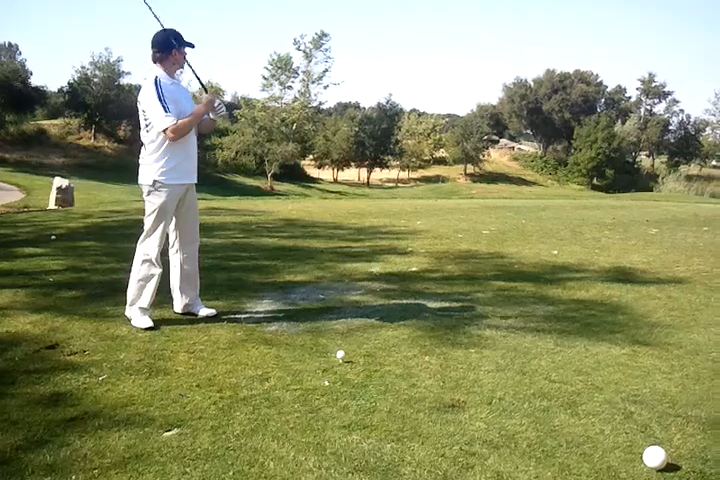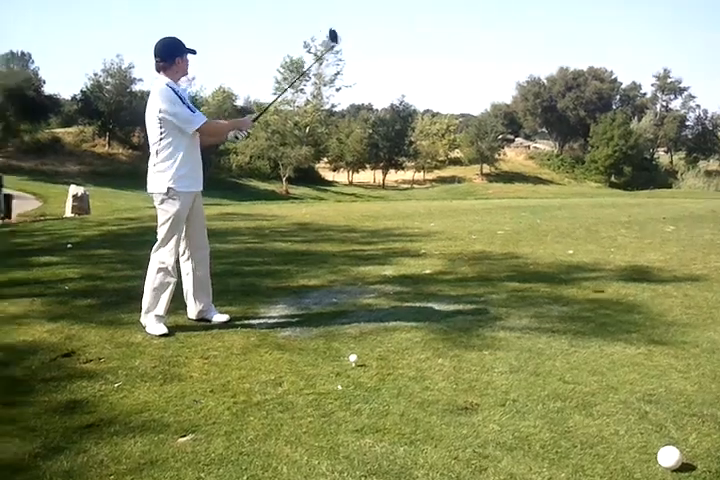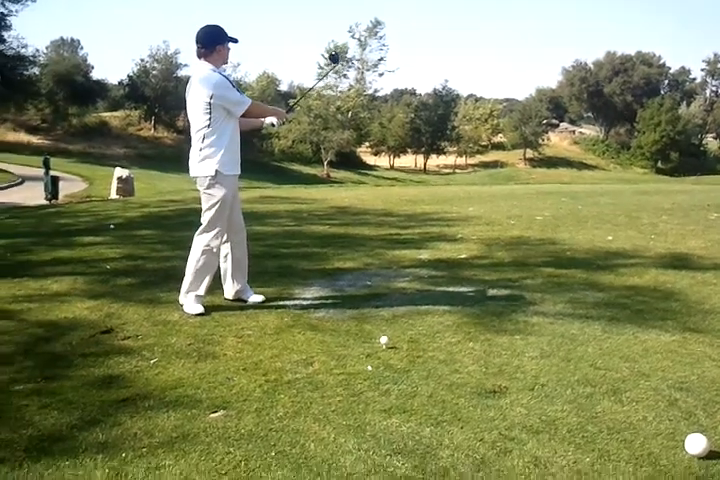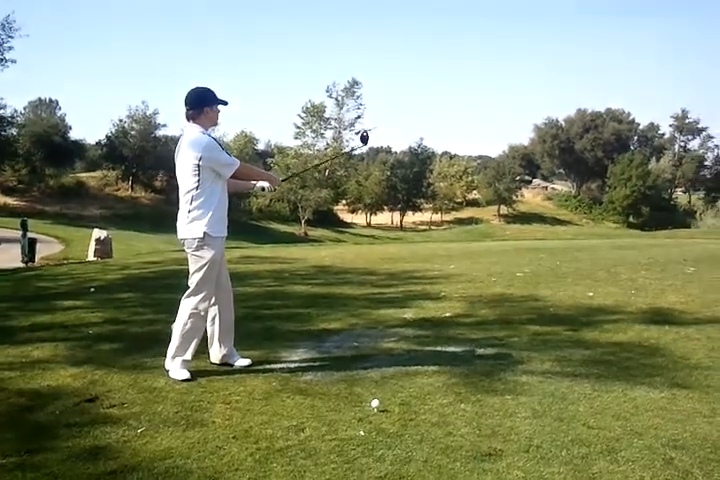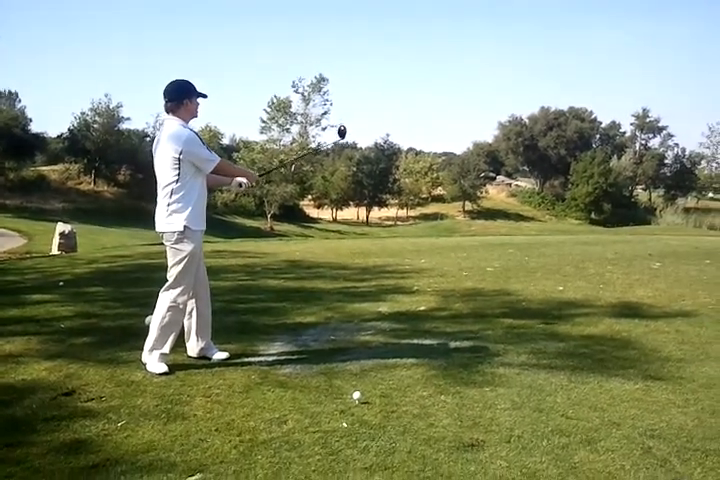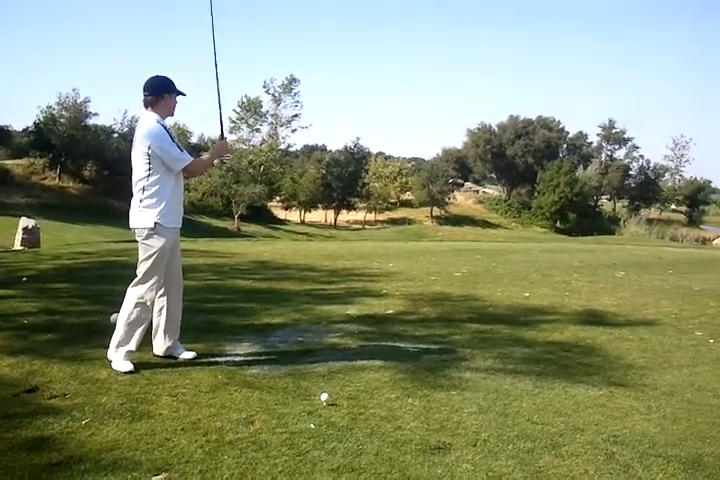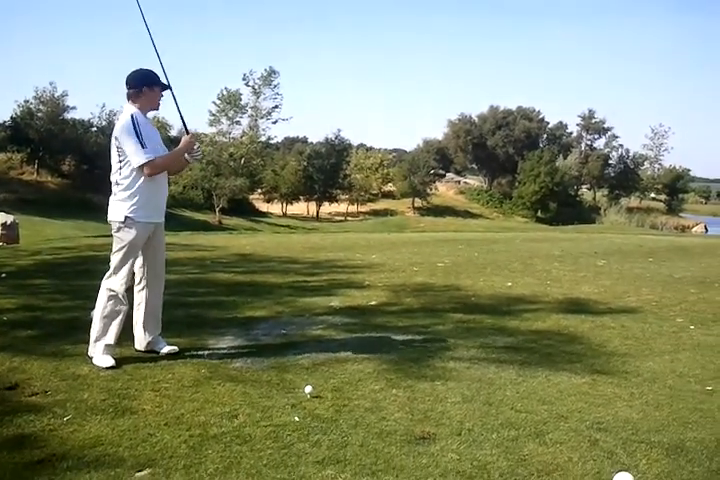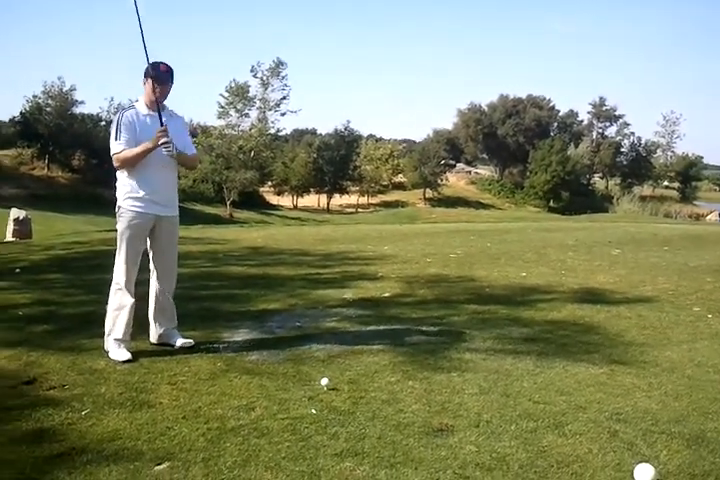
dt=0.5s
person 1, frame 1
left shoulder: (180, 88)
right shoulder: (154, 87)
left elbow: (202, 128)
right elbow: (173, 132)
left wrist: (213, 115)
right wrist: (201, 109)
left hip: (186, 179)
right hip: (162, 179)
left knee: (187, 242)
right knee: (153, 244)
left ankle: (187, 300)
right ankle: (137, 307)
person 1, frame 2
left shoulder: (173, 93)
right shoulder: (166, 94)
left elbow: (197, 136)
right elbow: (206, 127)
left wrist: (228, 133)
right wrist: (238, 123)
left hip: (189, 185)
right hip: (172, 186)
left knee: (197, 247)
right knee: (167, 251)
left ankle: (201, 306)
right ankle: (152, 315)
person 1, frame 3
left shoulder: (201, 79)
right shoulder: (214, 80)
left elbow: (232, 122)
right elbow: (250, 107)
left wrist: (264, 122)
right wrist: (276, 113)
left hip: (223, 168)
right hip: (215, 169)
left knee: (234, 230)
right knee: (211, 233)
left ankle: (236, 287)
right ankle: (190, 294)
person 1, frame 4
left shoulder: (190, 141)
right shoulder: (202, 142)
left elbow: (221, 182)
right elbow: (239, 170)
left wrist: (255, 185)
right wrist: (268, 177)
left hip: (208, 230)
right hip: (202, 231)
left knee: (221, 293)
right knee: (199, 297)
left ankle: (223, 350)
right ankle: (176, 359)
person 1, frame 5
left shoulder: (167, 134)
right shoulder: (183, 135)
right elbow: (218, 165)
left wrist: (232, 181)
right wrist: (246, 173)
left hip: (185, 224)
right hip: (181, 224)
left knee: (198, 287)
right knee: (178, 290)
left ankle: (200, 344)
right ankle: (153, 353)
person 1, frame 6
left shoulder: (152, 128)
right shoulder: (156, 130)
left elbow: (181, 170)
right elbow: (190, 169)
left wrist: (210, 159)
right wrist: (215, 153)
left hip: (166, 221)
right hip: (155, 222)
left knee: (171, 284)
right knee: (146, 286)
left ankle: (166, 342)
right ankle: (119, 350)
person 1, frame 7
left shoulder: (145, 124)
right shoulder: (130, 123)
left elbow: (165, 169)
right elbow: (150, 168)
left wrist: (186, 157)
right wrist: (181, 148)
left hip: (153, 216)
right hip: (132, 215)
left knee: (153, 278)
right knee: (118, 280)
left ankle: (148, 337)
right ankle: (100, 346)
person 1, frame 8
left shoulder: (178, 122)
right shoulder: (127, 117)
left elbow: (192, 162)
right elbow: (119, 160)
left wrist: (174, 151)
right wrist: (150, 145)
left hip: (168, 208)
right hip: (134, 206)
left knee: (166, 273)
right knee: (125, 275)
left ankle: (164, 330)
right ankle: (116, 339)
